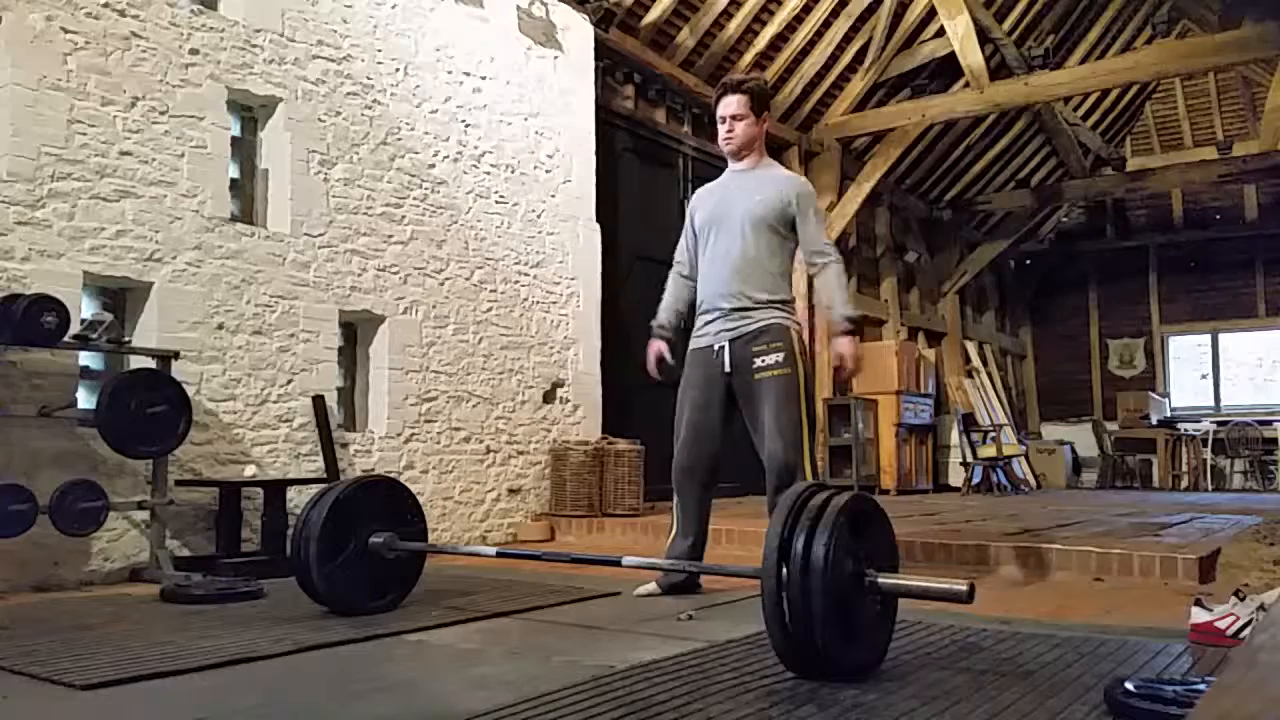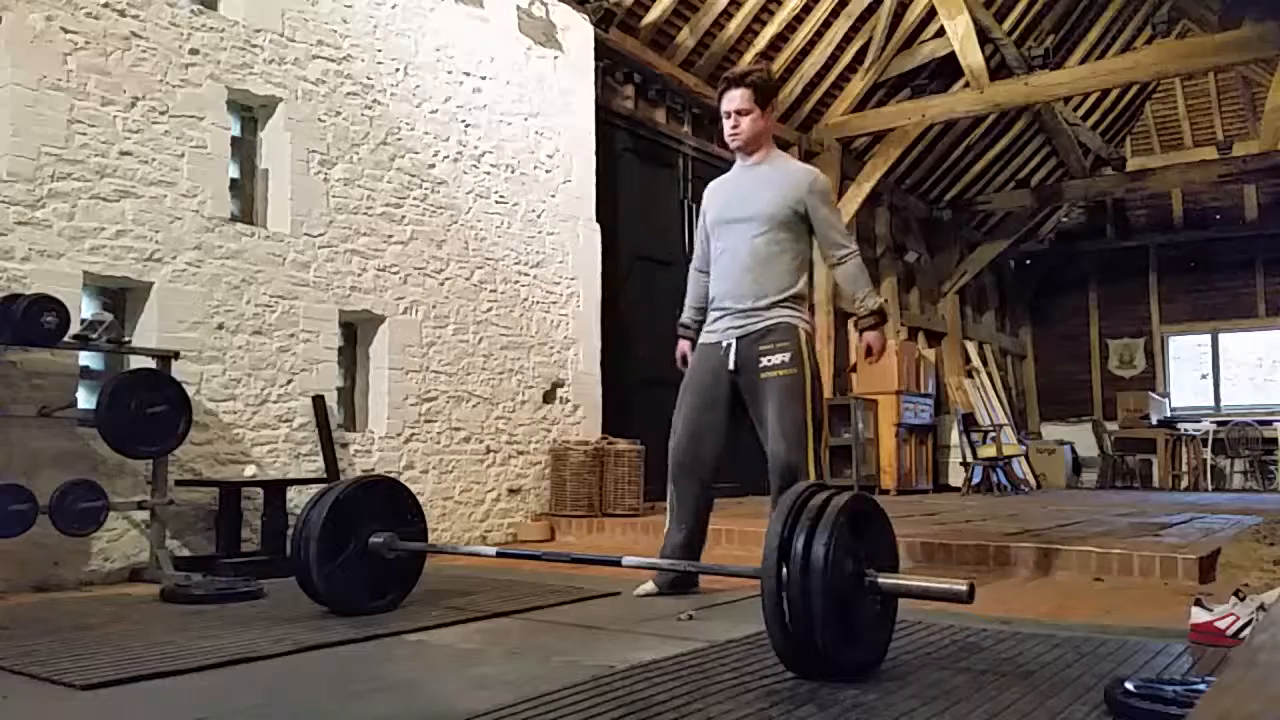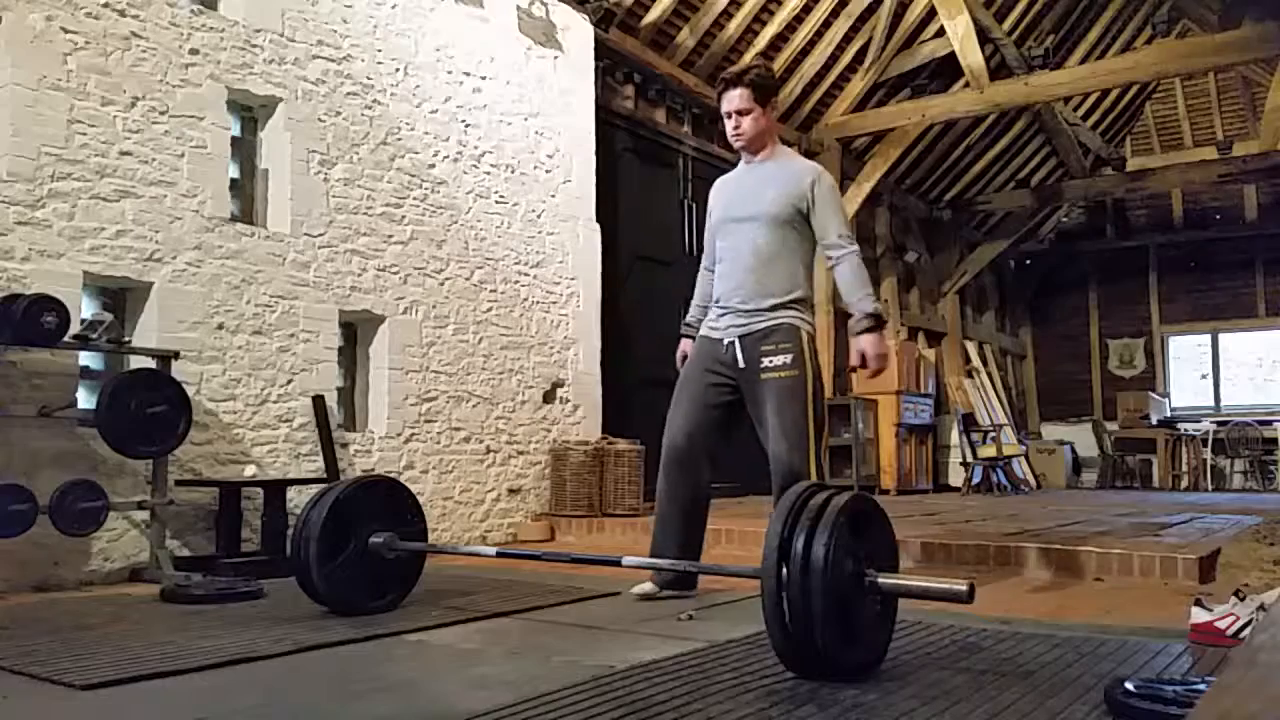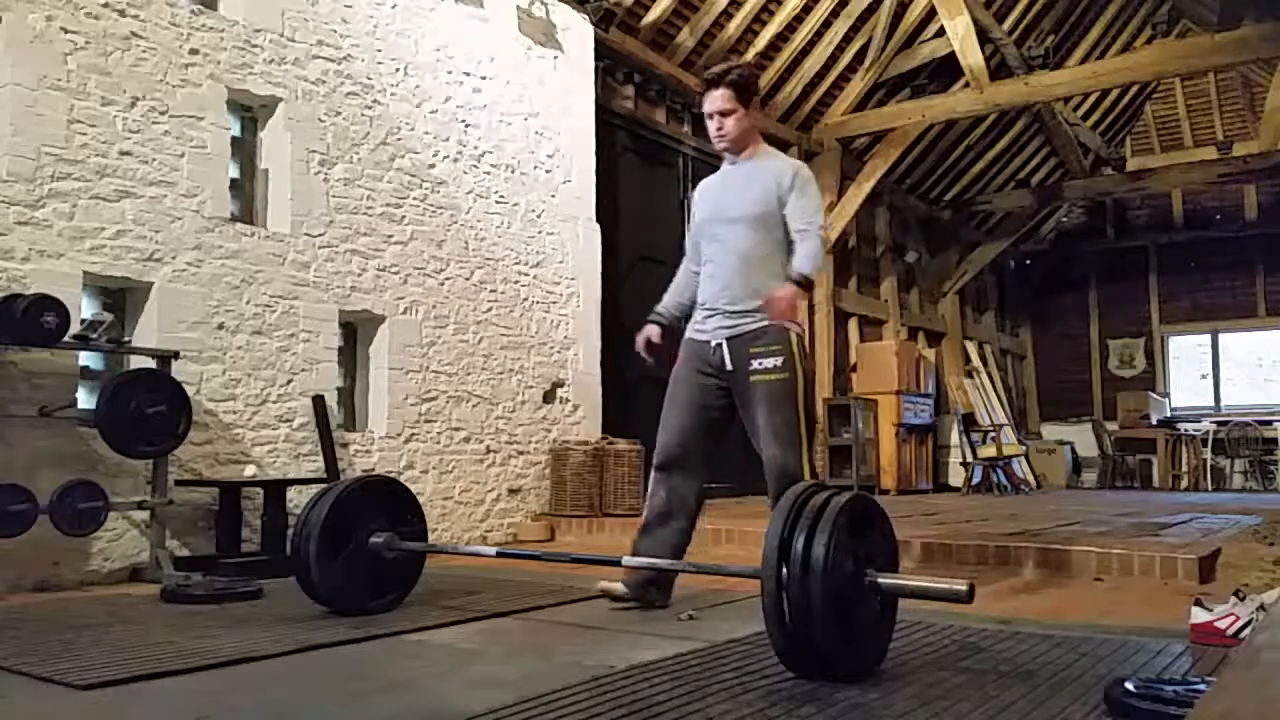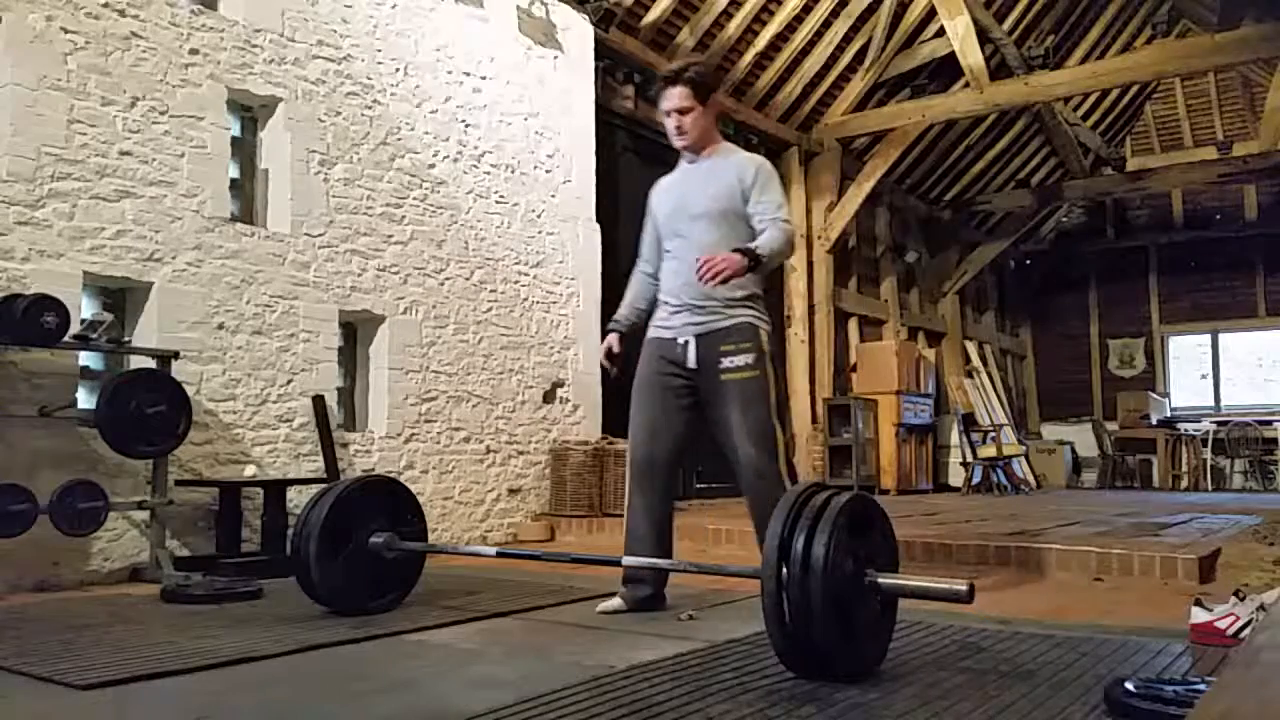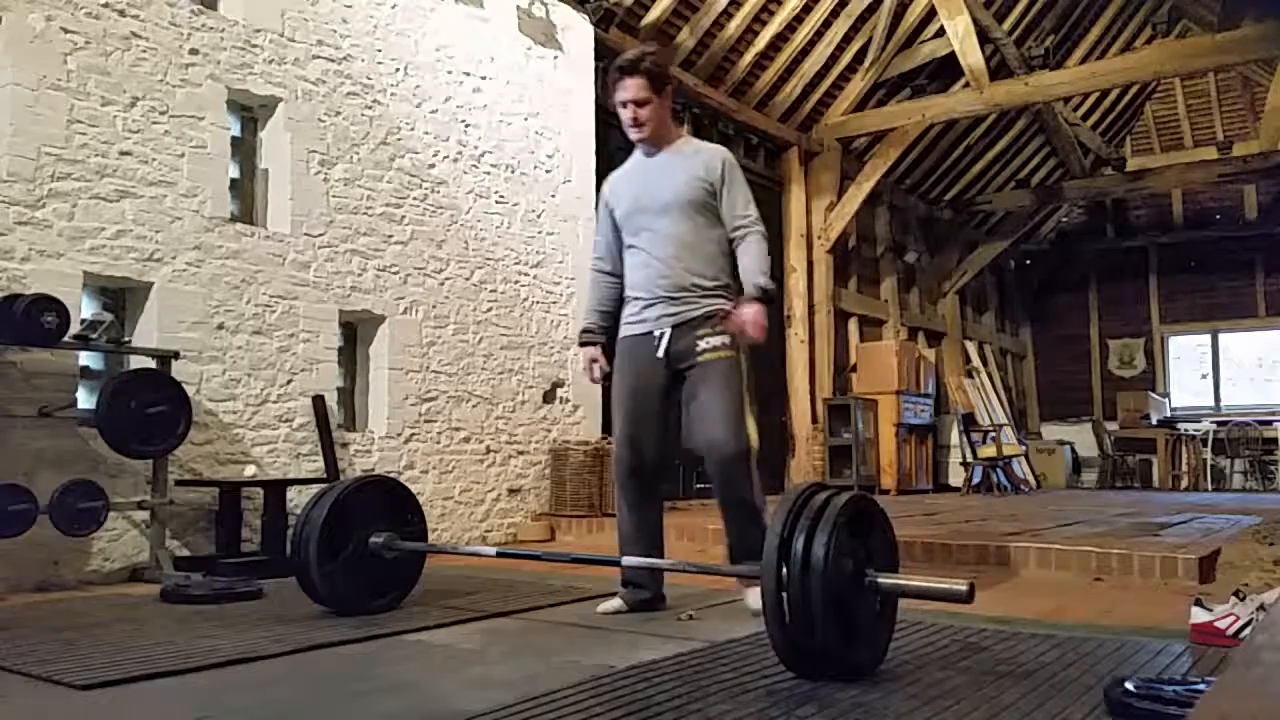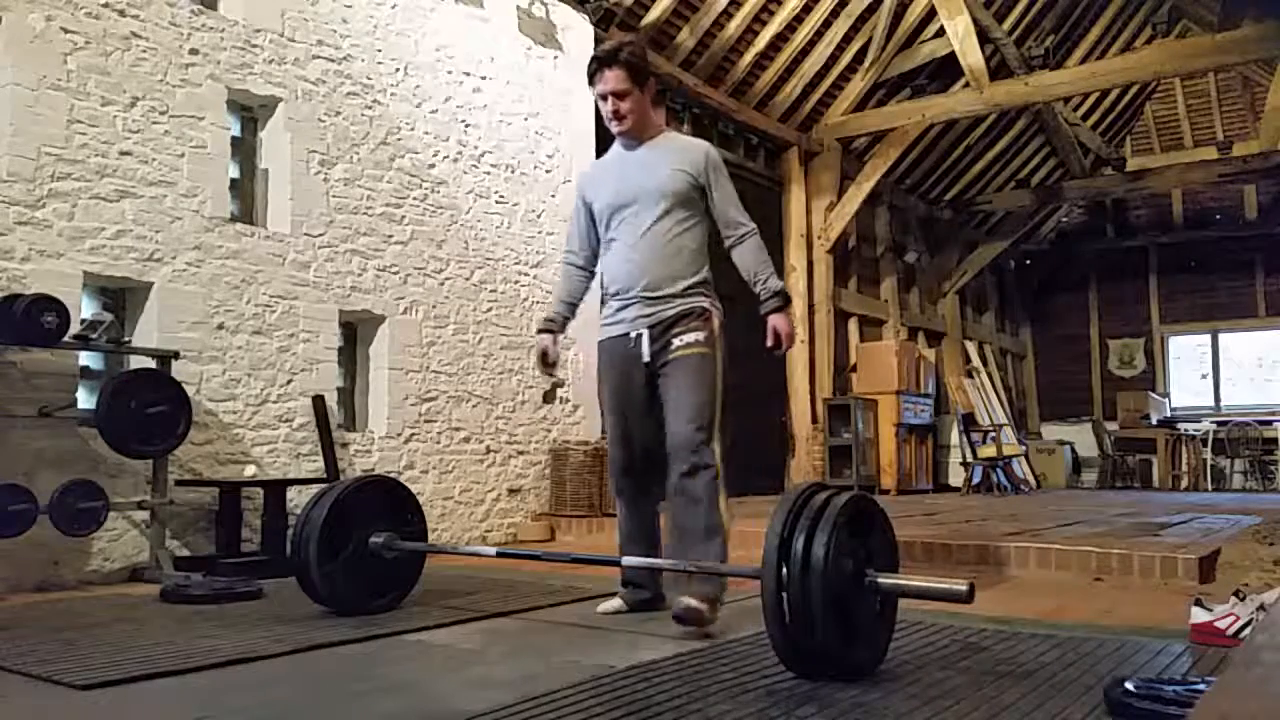
dt=0.2s
person 1, frame 1
left shoulder: (791, 187)
right shoulder: (703, 197)
left elbow: (825, 261)
right elbow: (684, 271)
left wrist: (843, 327)
right wrist: (662, 329)
left hip: (766, 335)
right hip: (706, 342)
left knee: (785, 457)
right knee: (691, 461)
right ankle: (680, 568)
person 1, frame 2
left shoulder: (803, 180)
right shoulder: (715, 191)
left elbow: (842, 253)
left wrist: (869, 316)
right wrist: (687, 329)
left hip: (777, 334)
right hip: (716, 339)
left knee: (788, 459)
right knee: (687, 454)
right ankle: (678, 567)
person 1, frame 3
left shoulder: (808, 178)
right shoulder: (722, 188)
left elbow: (842, 254)
left wrist: (867, 322)
right wrist: (691, 328)
left hip: (778, 334)
right hip: (717, 338)
left knee: (791, 462)
right knee: (680, 448)
right ankle: (674, 569)
person 1, frame 4
left shoulder: (789, 174)
right shoulder: (705, 190)
left elbow: (811, 238)
left wrist: (796, 284)
right wrist: (659, 318)
left hip: (765, 337)
right hip: (703, 340)
left knee: (784, 463)
right knee: (675, 455)
right ankle: (650, 575)
person 1, frame 5
left shoulder: (750, 169)
right shoulder: (662, 190)
left elbow: (780, 232)
left wrist: (745, 257)
right wrist: (618, 325)
left hip: (733, 333)
right hip: (666, 339)
left knee: (758, 461)
right knee: (648, 461)
right ankle: (642, 585)
person 1, frame 6
left shoulder: (712, 161)
right shoulder: (616, 183)
left elbow: (749, 232)
right elbow: (605, 268)
left wrist: (755, 297)
right wrist: (591, 335)
left hip: (706, 325)
right hip: (639, 335)
left knee: (723, 444)
right knee: (634, 461)
left ankle: (756, 569)
right ankle: (641, 585)
person 1, frame 7
left shoulder: (696, 155)
right shoulder: (594, 177)
left elbow: (740, 233)
right elbow: (578, 261)
left wrist: (774, 299)
right wrist: (552, 324)
left hip: (686, 322)
right hip: (620, 334)
left knee: (689, 446)
right knee: (629, 465)
left ankle: (698, 584)
right ankle: (642, 583)
